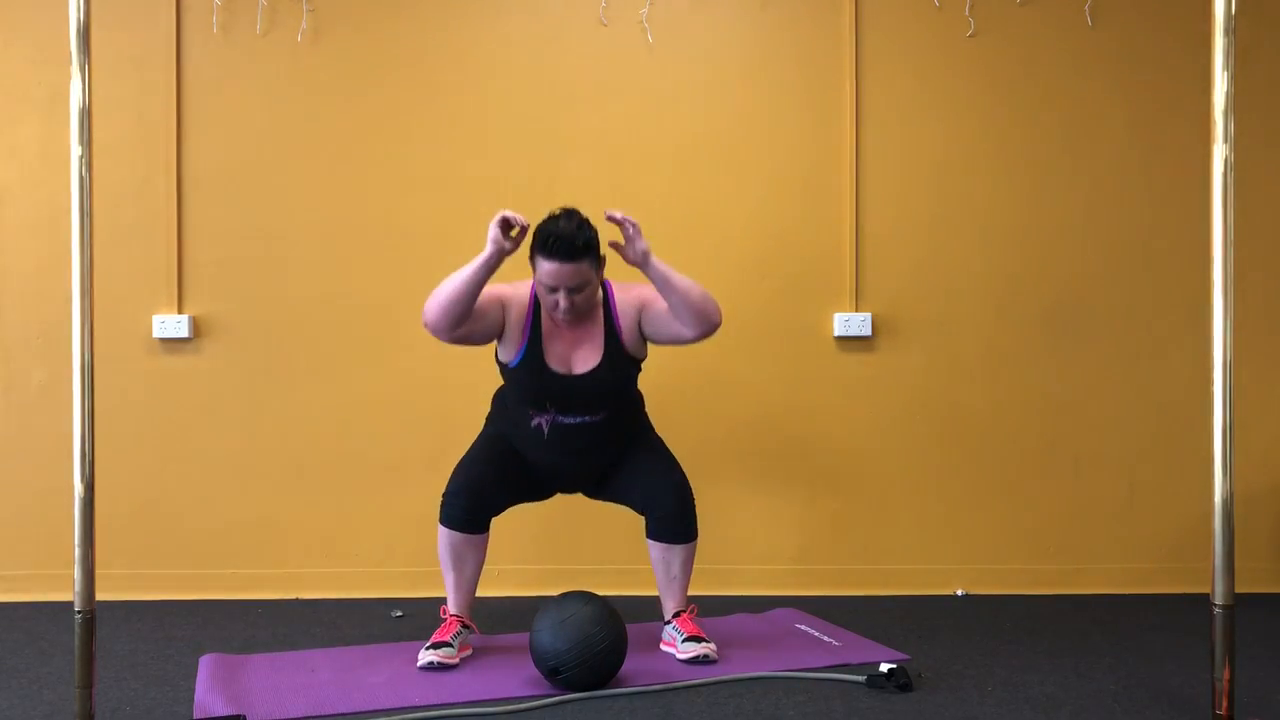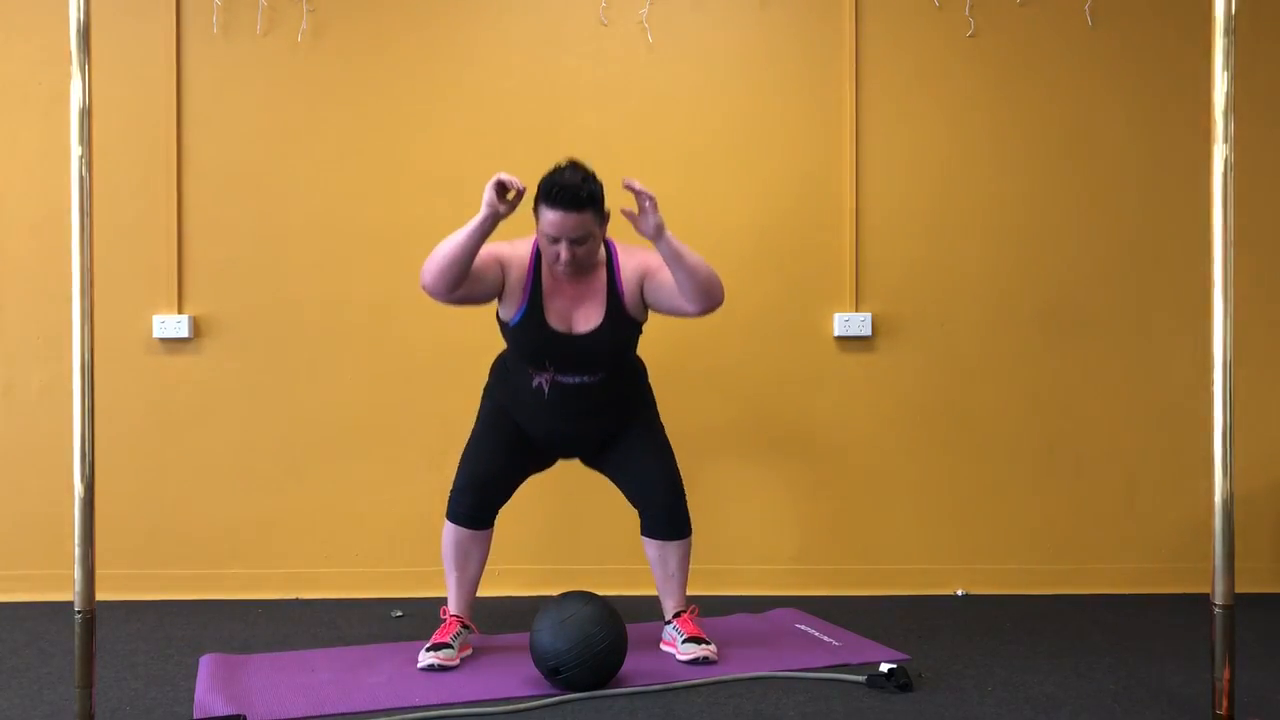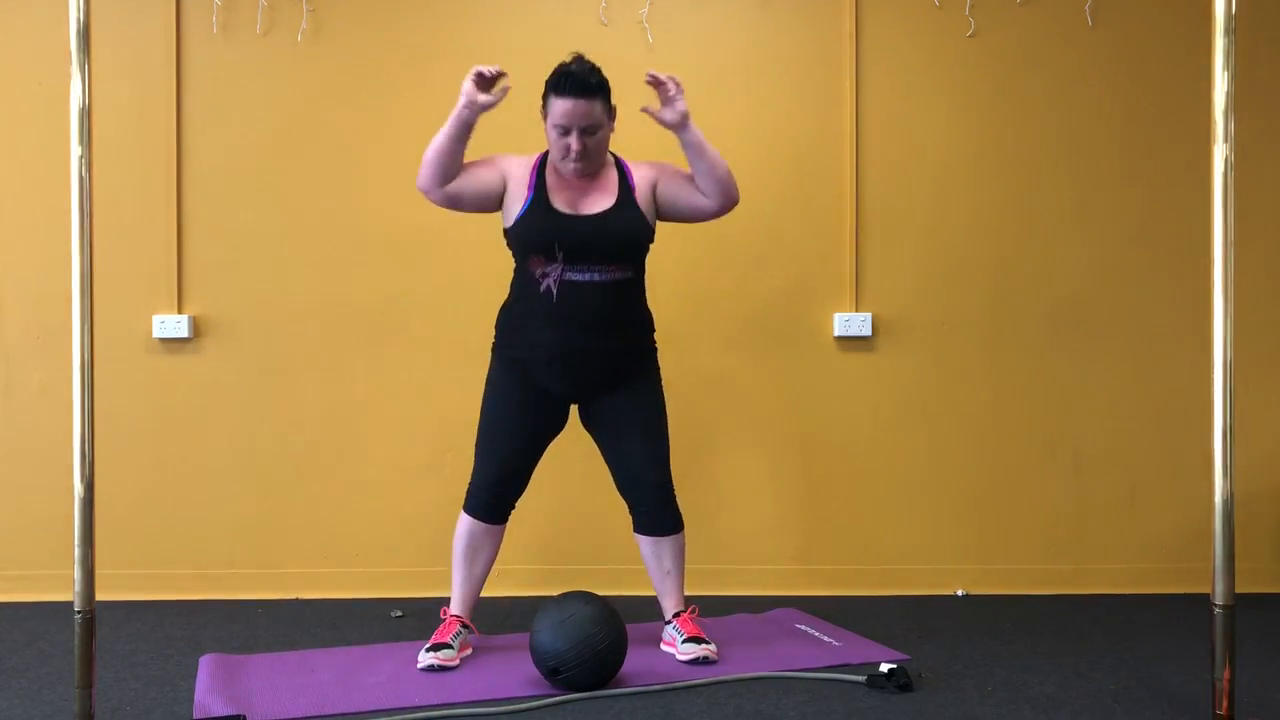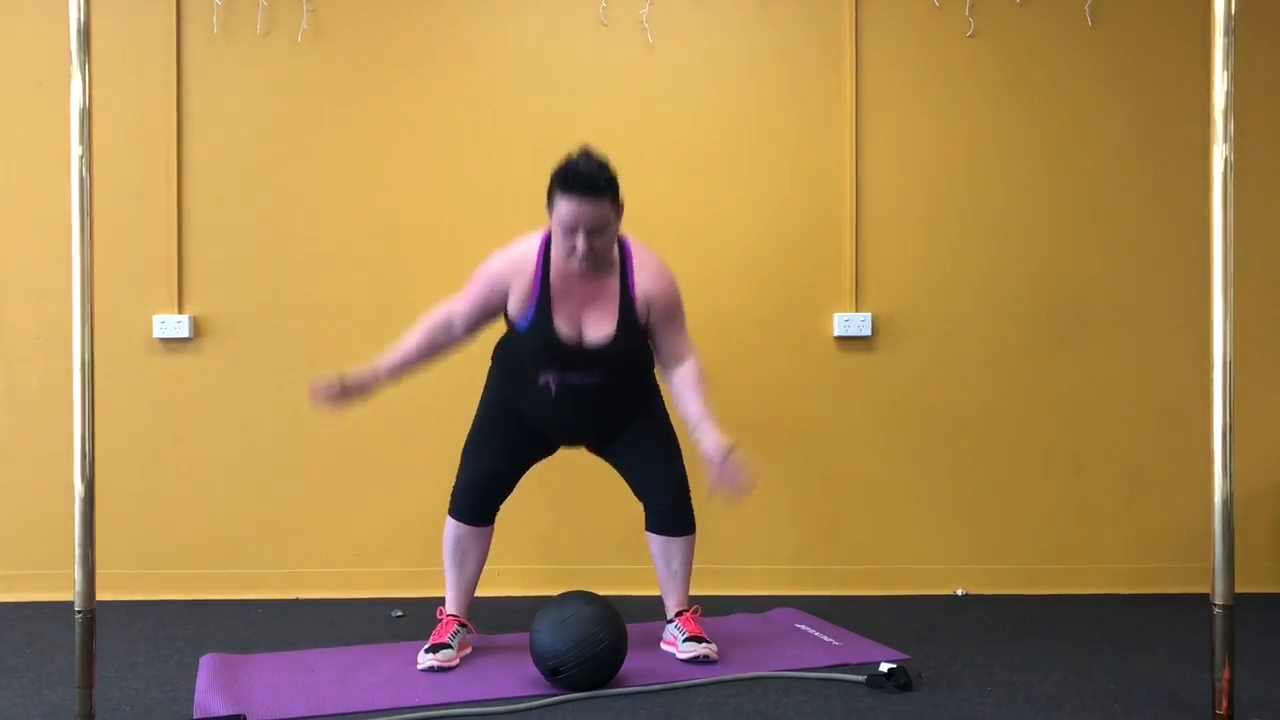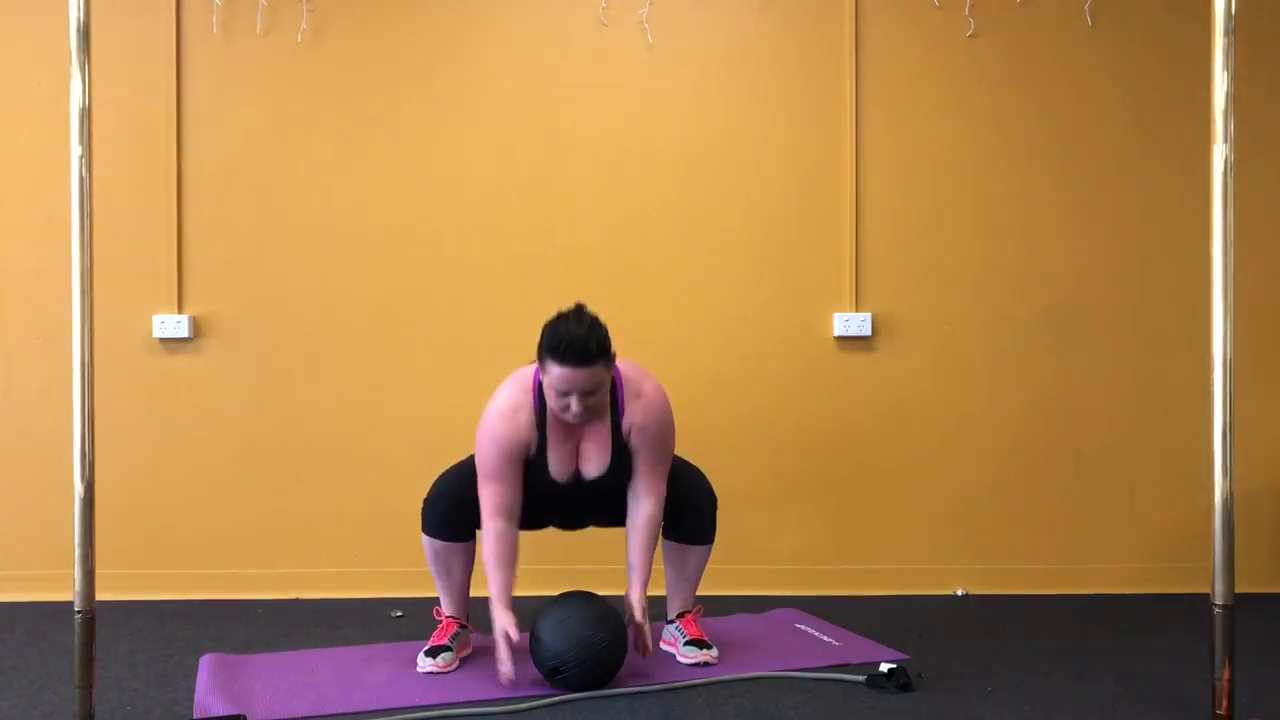
dt=0.4s
person 1, frame 1
left shoulder: (631, 307)
right shoulder: (510, 307)
left elbow: (704, 323)
right elbow: (437, 322)
left wrist: (648, 264)
right wrist: (489, 258)
left hip: (616, 449)
right hip: (521, 447)
left knee: (673, 500)
right knee: (463, 498)
left ankle: (678, 622)
right ankle: (455, 625)
person 1, frame 2
left shoulder: (633, 269)
right shoulder: (512, 264)
left elbow: (706, 299)
right elbow: (435, 283)
left wrist: (660, 237)
right wrist: (485, 220)
left hip: (617, 418)
right hip: (520, 414)
left knee: (664, 497)
right knee: (472, 493)
left ankle: (678, 621)
right ankle: (455, 624)
person 1, frame 3
left shoulder: (642, 181)
right shoulder: (516, 176)
left elbow: (718, 199)
right elbow: (435, 185)
left wrist: (683, 129)
right wrist: (465, 113)
left hip: (622, 372)
right hip: (528, 366)
left knee: (650, 490)
right knee: (491, 486)
left ankle: (677, 620)
right ankle: (456, 622)
person 1, frame 4
left shoulder: (648, 276)
right shoulder: (516, 264)
left elbow: (678, 360)
right elbow: (451, 321)
left wrist: (707, 430)
right wrist: (373, 374)
left hip: (622, 410)
right hip: (523, 406)
left knee: (668, 495)
right knee: (474, 492)
left ankle: (680, 623)
right ankle: (453, 624)
person 1, frame 5
left shoulder: (644, 400)
right shoulder: (508, 412)
left elbow: (646, 497)
right elbow: (498, 518)
left wrist: (637, 591)
right wrist: (500, 609)
left hip: (611, 493)
right hip: (532, 495)
left knee: (694, 498)
right knee: (445, 503)
left ankle: (680, 620)
right ankle: (453, 625)
